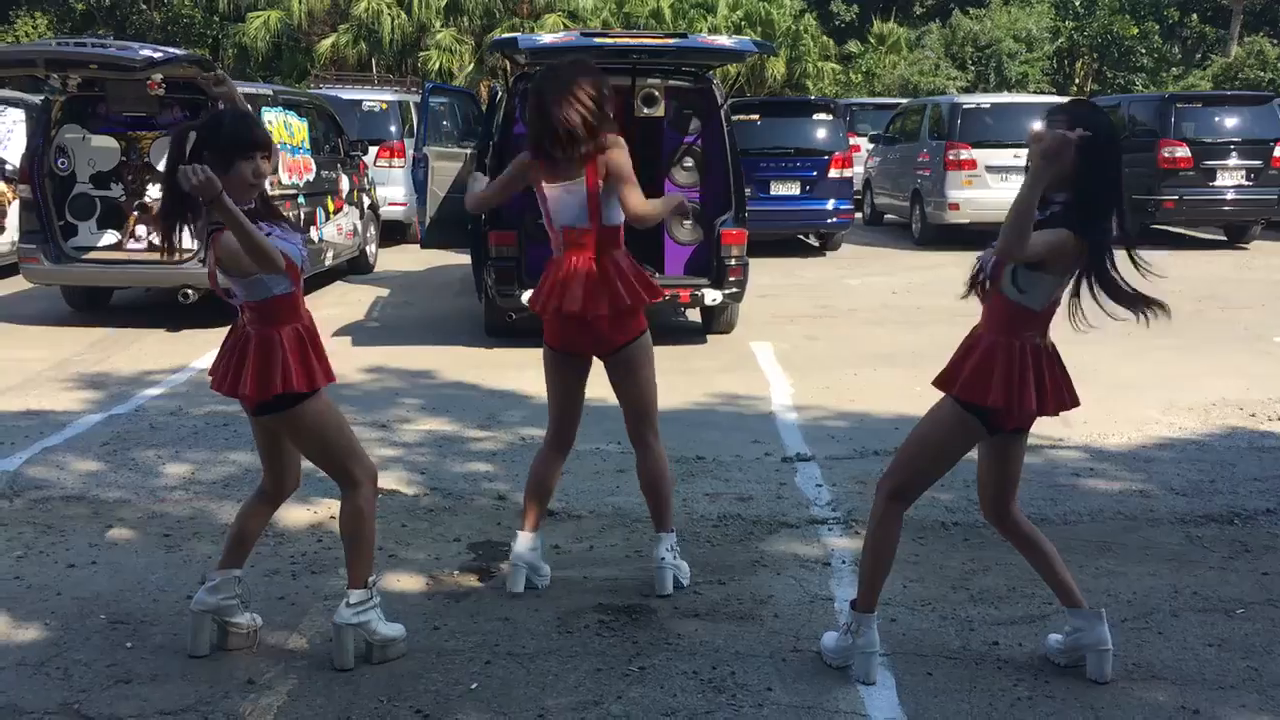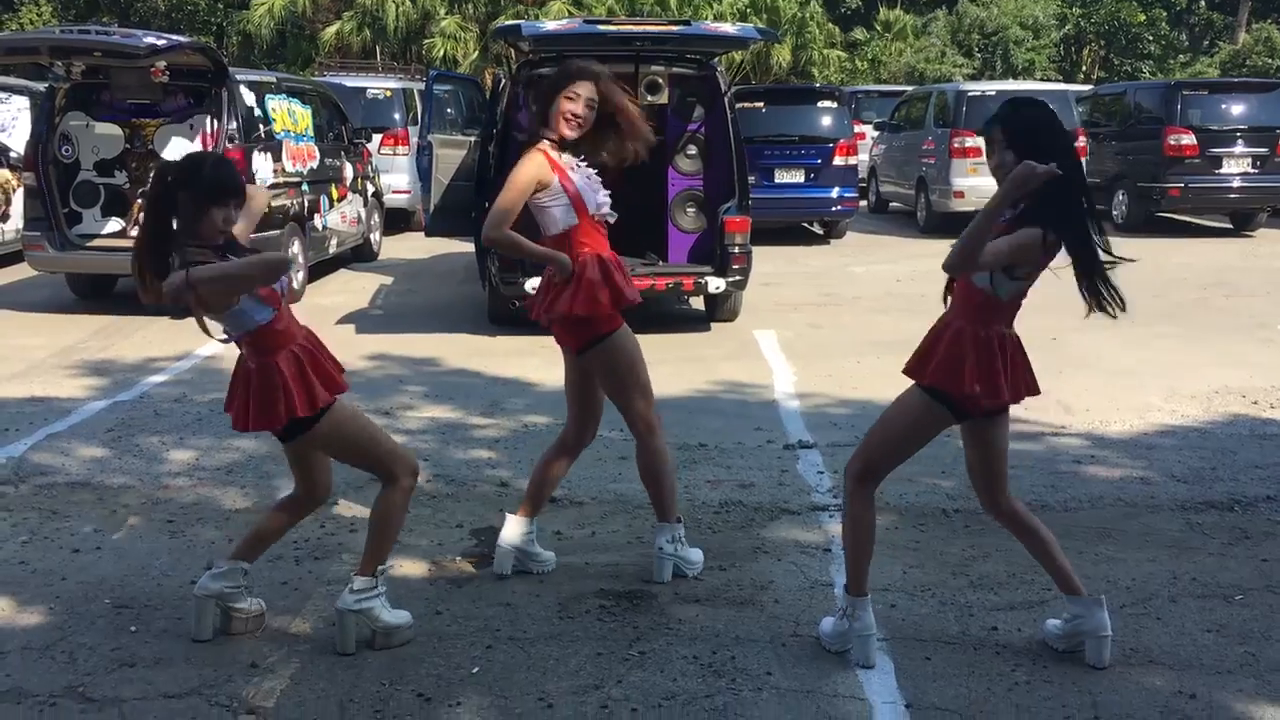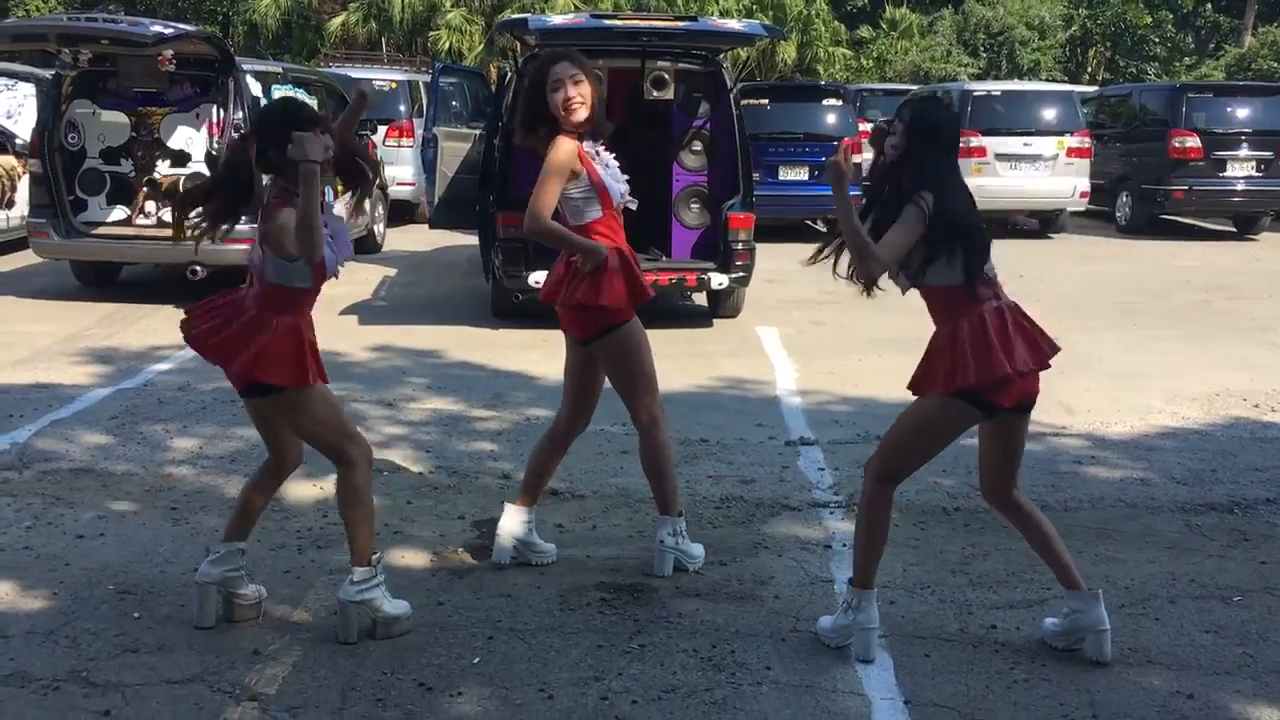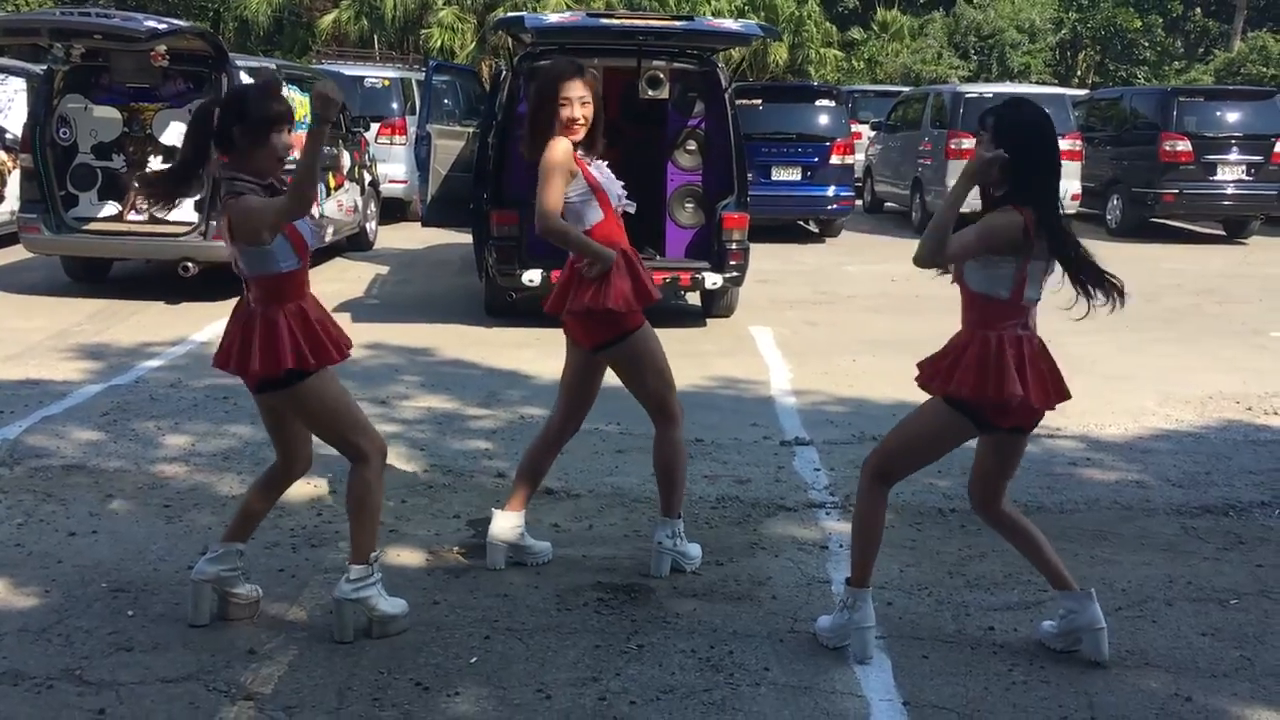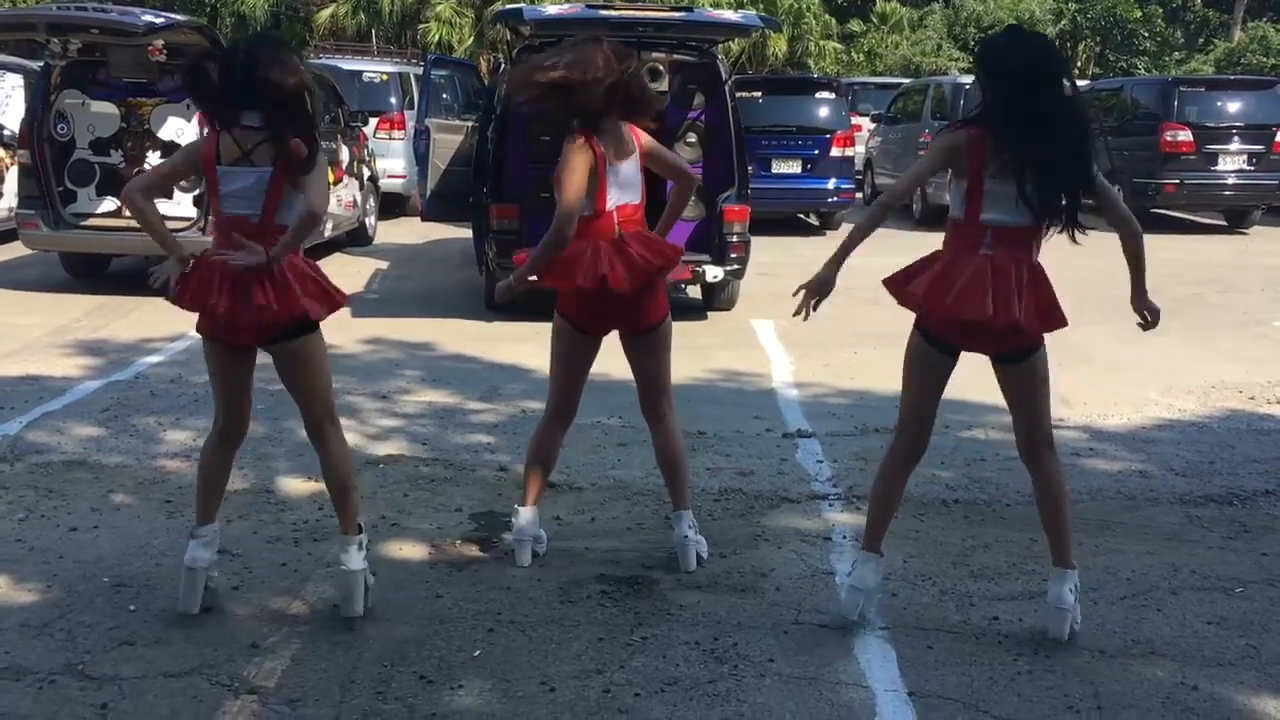
dt=0.4s
person 1, frame 1
left shoulder: (1069, 233)
right shoulder: (1051, 213)
left elbow: (1014, 251)
left wrist: (1038, 173)
left hip: (1002, 371)
right hip: (1010, 372)
left knee: (893, 490)
right knee: (1001, 510)
left ankle: (861, 632)
right ankle: (1086, 626)
person 1, frame 2
left shoulder: (1038, 229)
right shoulder: (1022, 207)
left elbow: (958, 263)
left wrist: (1006, 196)
left hip: (968, 361)
right hip: (981, 362)
left knee: (860, 475)
right knee: (998, 497)
left ankle: (855, 619)
right ankle: (1085, 611)
person 1, frame 3
left shoulder: (923, 202)
right shoulder: (942, 198)
left elbow: (874, 264)
left wrist: (840, 194)
left hip: (975, 359)
right hip: (1008, 357)
left knee: (880, 473)
right knee: (1002, 491)
left ankle: (858, 612)
right ankle: (1085, 609)
person 1, frame 4
left shoulder: (1012, 219)
right shoulder: (1028, 217)
left elbow: (928, 256)
left wrist: (966, 182)
left hip: (988, 372)
right hip: (1016, 375)
left knee: (877, 473)
right knee: (989, 501)
left ankle: (856, 611)
right ankle: (1078, 608)
person 1, frame 5
left shoulder: (966, 138)
right shoulder: (1062, 148)
left elbow: (894, 196)
right elbow: (1126, 222)
left wrist: (833, 266)
right wrist: (1139, 292)
left hip: (952, 295)
right hip: (1018, 302)
left knee: (908, 440)
right knee: (1039, 449)
left ankle: (866, 567)
right ankle: (1063, 583)
person 2, frame 1
left shoulder: (250, 203)
right shoulder: (226, 237)
left elbow: (261, 151)
right elbow: (278, 264)
left wrist: (238, 113)
right wrist: (222, 204)
left hip: (275, 360)
right hip: (275, 362)
left knee: (279, 482)
right knee: (359, 476)
left ankle: (218, 597)
right ankle: (359, 609)
person 2, frame 2
left shoulder: (225, 246)
right shoulder: (205, 276)
left elbow: (260, 195)
right elbow: (278, 263)
right wrist: (189, 277)
left hip: (290, 376)
right hip: (287, 385)
left knee: (311, 492)
right knee: (402, 469)
left ankle: (222, 582)
right ankle: (364, 596)
person 2, frame 3
left shoulder: (299, 192)
right shoulder: (286, 214)
right elbow: (306, 250)
left wrist: (348, 118)
right wrist: (310, 170)
left hip: (266, 340)
right hip: (269, 348)
left knee: (284, 458)
right knee: (354, 455)
left ankle: (222, 569)
right ankle: (363, 585)
person 2, frame 4
left shoulder: (261, 185)
right shoulder: (246, 206)
right elbow: (302, 199)
right wrist: (325, 122)
left hip: (278, 336)
right hip: (280, 343)
left knee: (292, 461)
right knee: (368, 449)
left ankle: (219, 567)
right ankle: (360, 583)
person 2, frame 5
left shoulder: (208, 148)
right shoulder: (297, 148)
left elbow: (138, 194)
right elbow: (315, 210)
left wrist: (176, 254)
right wrist: (271, 256)
left hip: (223, 290)
right hip: (281, 292)
left knee: (228, 426)
right knee: (325, 427)
left ankle: (202, 547)
right ankle: (352, 551)
person 3, frame 1
left shoulder: (535, 159)
right shoulder: (610, 149)
left elbow: (477, 206)
right elbow: (638, 214)
left wrist: (479, 183)
right wrist: (677, 202)
left hip: (562, 299)
right hip: (614, 295)
left knee: (558, 437)
right knee: (645, 435)
left ankle: (526, 550)
right ankle: (666, 553)
person 3, frame 2
left shoulder: (572, 160)
right shoulder: (538, 160)
right elbow: (492, 232)
right wrist: (553, 260)
left hip: (586, 300)
right hip: (583, 301)
left knee: (578, 430)
right knee: (647, 423)
left ankle: (517, 535)
right ankle: (671, 542)
person 3, frame 3
left shoulder: (590, 144)
right shoulder: (564, 148)
right elbow: (536, 222)
left wrist: (594, 252)
right wrist: (590, 251)
left hip: (594, 291)
right hip: (598, 290)
left knee: (571, 419)
right knee: (650, 415)
left ankle: (516, 527)
right ankle: (672, 536)
person 3, frame 4
left shoulder: (579, 156)
right shoulder: (557, 150)
right elbow: (547, 221)
right wrist: (600, 254)
left hip: (594, 298)
right hip: (605, 298)
left knee: (562, 422)
right knee: (669, 417)
left ankle: (507, 527)
right ankle: (670, 537)
person 3, frame 5
left shoulder: (579, 143)
right shoulder: (632, 133)
left elbow: (565, 223)
right elbow: (687, 178)
left wrist: (520, 277)
left hip: (585, 283)
right hip: (644, 278)
left knee: (559, 413)
right knee: (660, 413)
left ankle: (527, 523)
right ankle: (685, 528)
